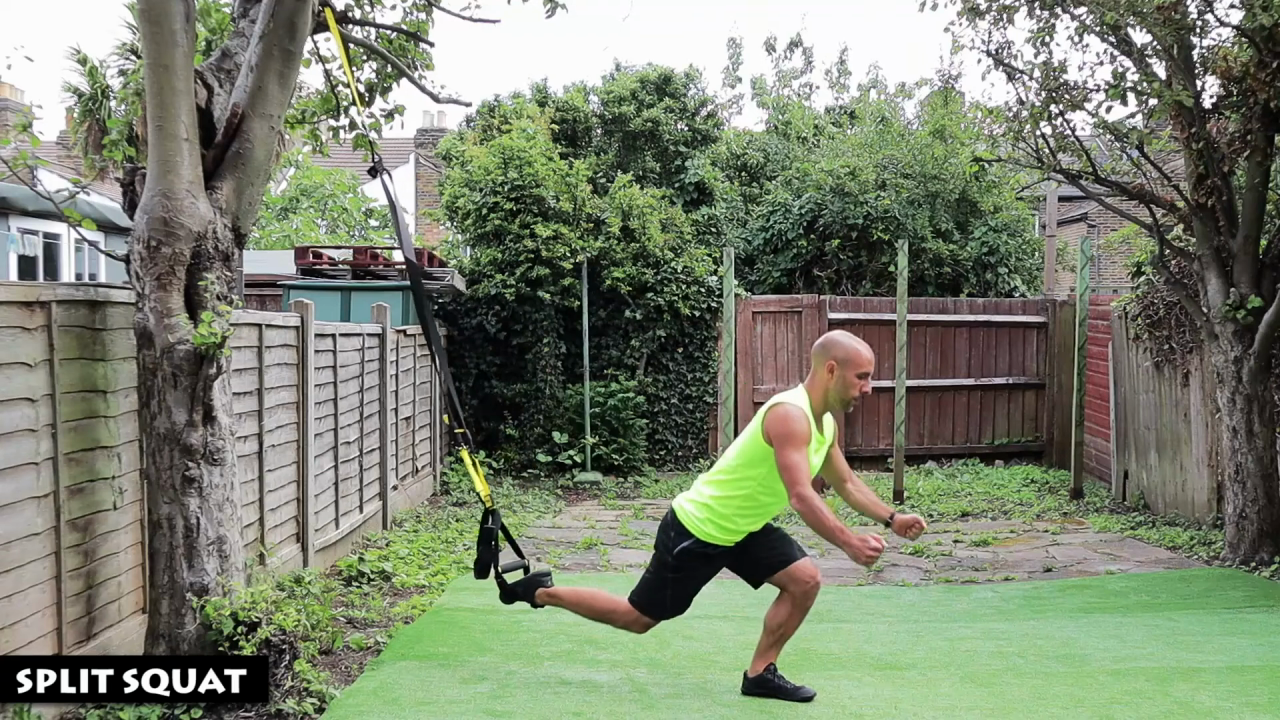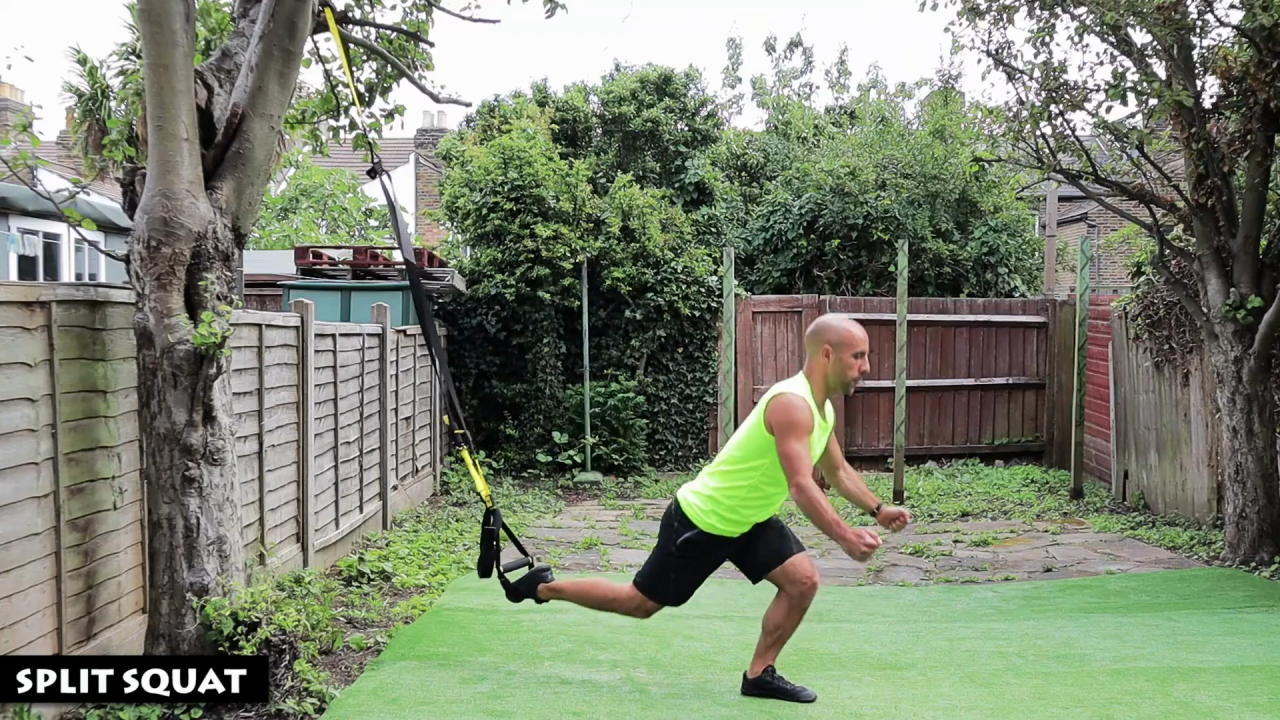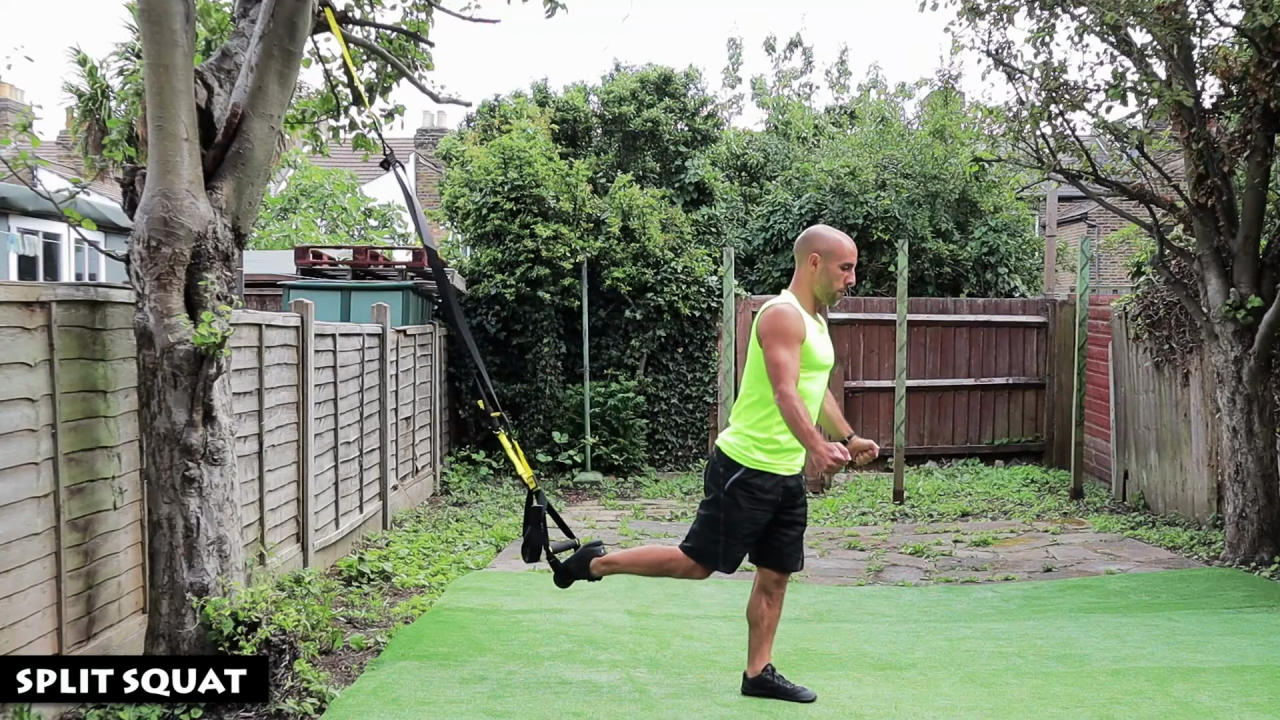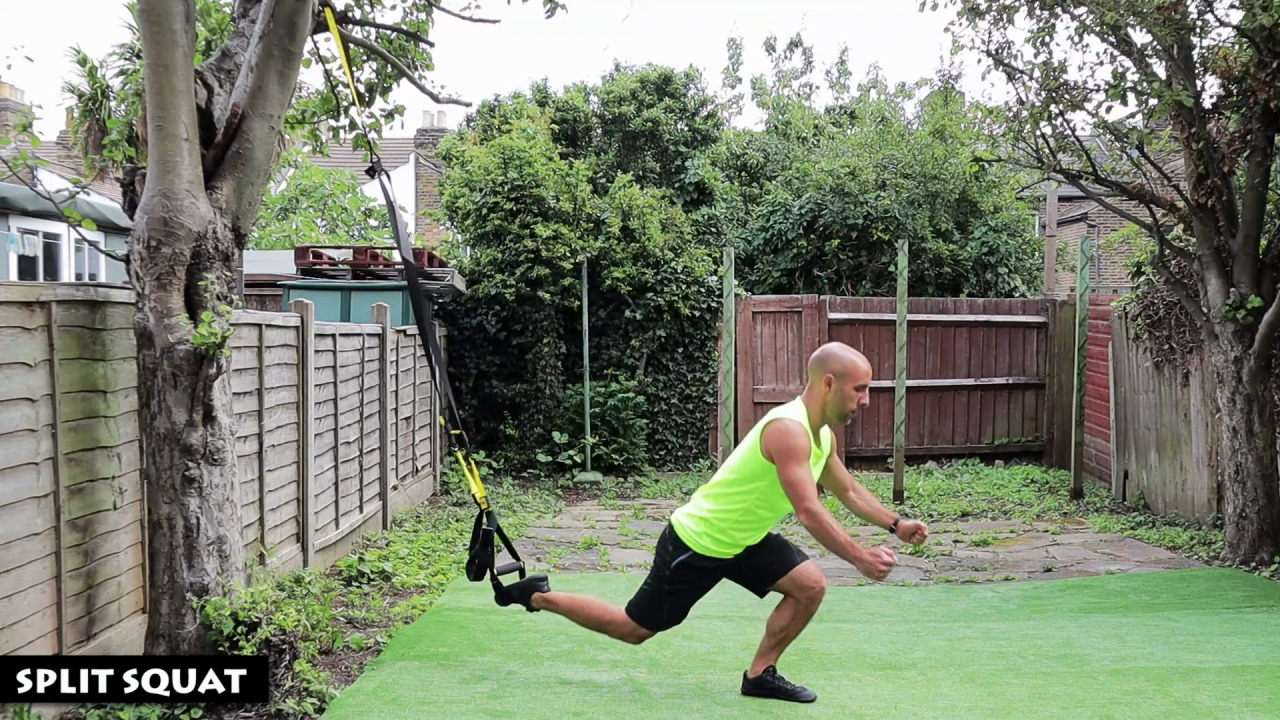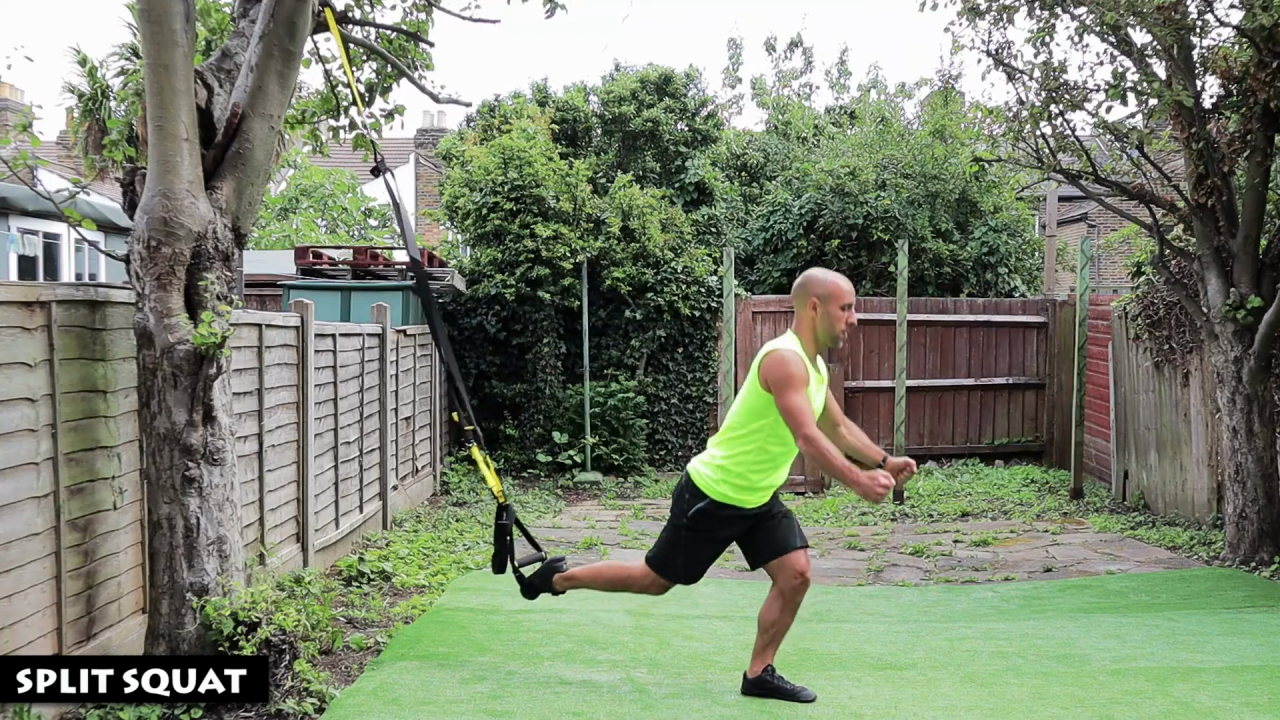
dt=1s
person 1, frame 1
left shoulder: (824, 421)
right shoulder: (790, 414)
left elbow: (846, 482)
right elbow: (800, 496)
left wrist: (891, 518)
right wrist: (850, 543)
left hip: (741, 528)
right hip: (698, 530)
left knee: (806, 580)
right knee: (636, 617)
left ankle: (760, 674)
right ankle: (542, 592)
person 1, frame 2
left shoulder: (822, 406)
right shoulder: (792, 403)
left elbow: (838, 470)
right elbow: (802, 487)
left wrist: (878, 509)
right wrist: (847, 538)
left hip: (746, 520)
right hip: (702, 521)
left knee: (803, 580)
right knee: (638, 603)
left ankle: (759, 674)
right ankle: (544, 586)
person 1, frame 3
left shoulder: (813, 320)
right shoulder: (782, 315)
left elbow: (817, 391)
right elbow: (785, 394)
left wrist: (849, 437)
right wrist: (817, 446)
left hip: (785, 474)
right hip: (746, 468)
left knee: (774, 577)
right knee: (695, 563)
left ankle: (758, 674)
right ankle: (595, 563)
person 1, frame 4
left shoulder: (821, 434)
right shoulder: (789, 429)
left elbow: (849, 491)
right elbow: (808, 511)
left wrist: (896, 525)
right wrist: (861, 558)
left hip: (740, 540)
right hip: (697, 543)
left knee: (810, 585)
right knee: (633, 628)
left ankle: (760, 674)
right ankle: (539, 595)
person 1, frame 5
left shoulder: (814, 364)
right shoulder: (784, 358)
left elbow: (839, 428)
right elbow: (808, 438)
left wrist: (884, 461)
right wrist: (861, 483)
left hip: (757, 497)
right hip: (714, 495)
left knee: (796, 574)
right knee: (653, 580)
left ankle: (758, 674)
right ankle: (558, 577)
